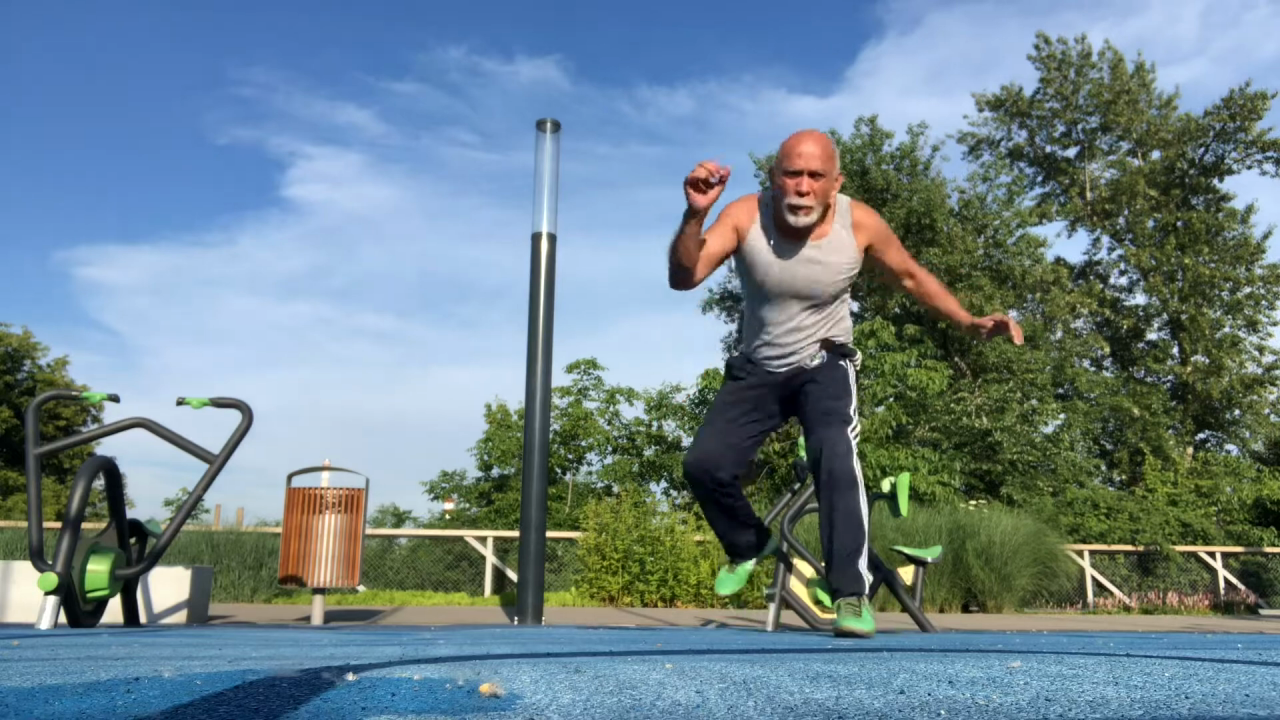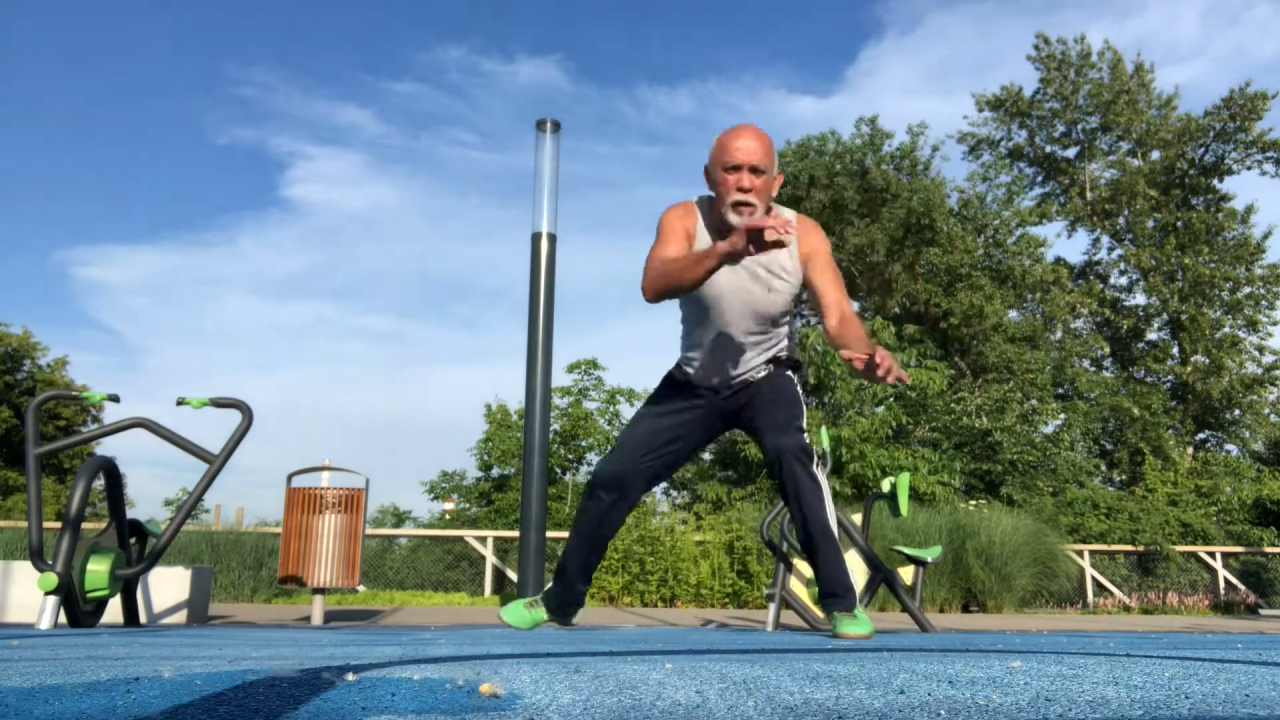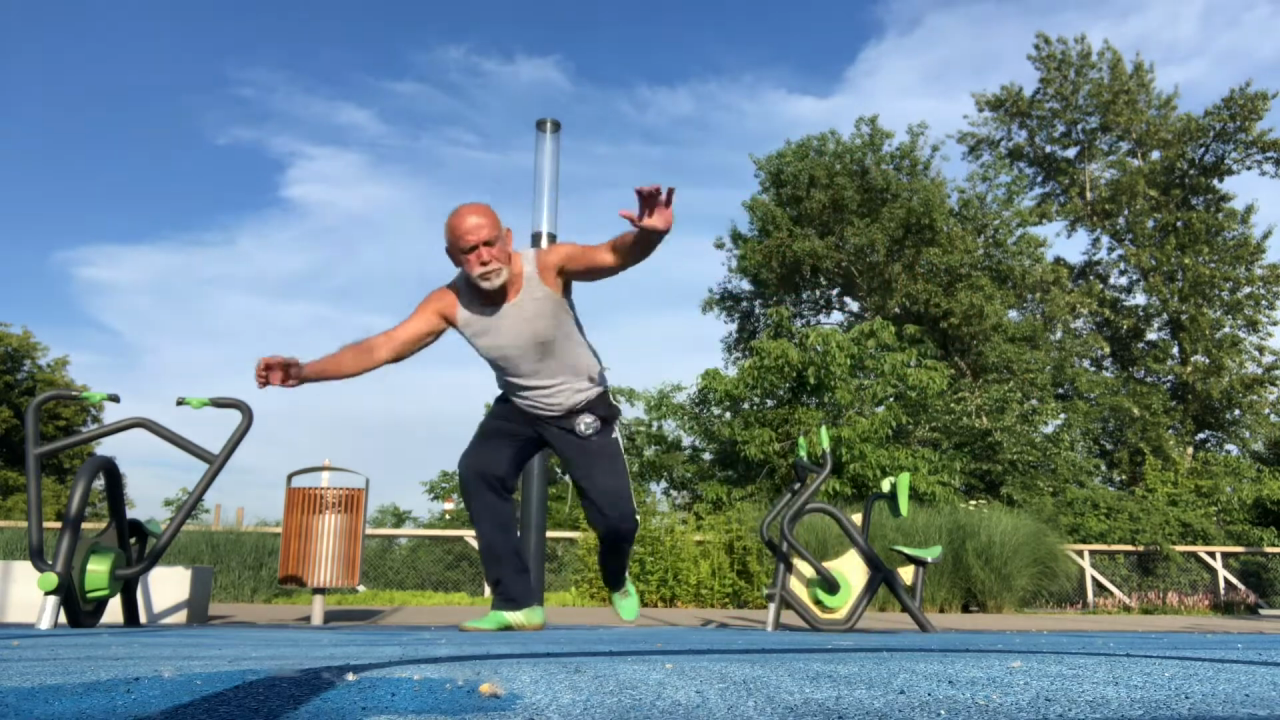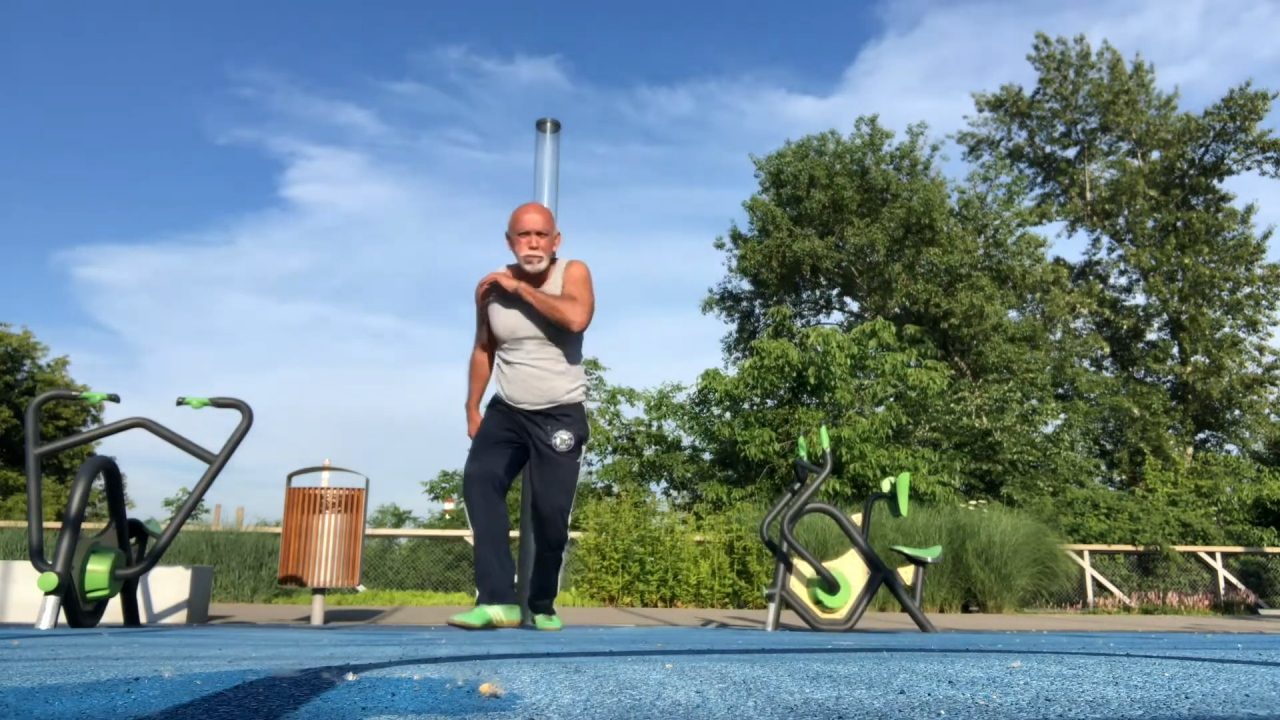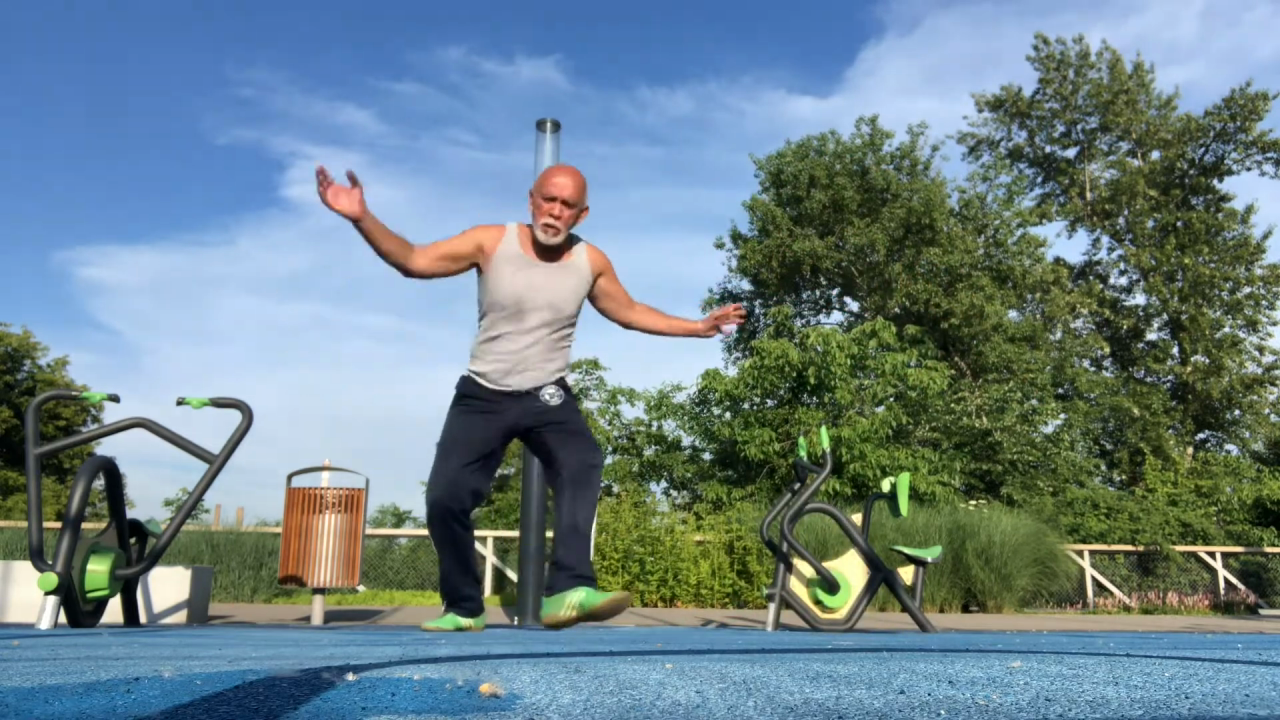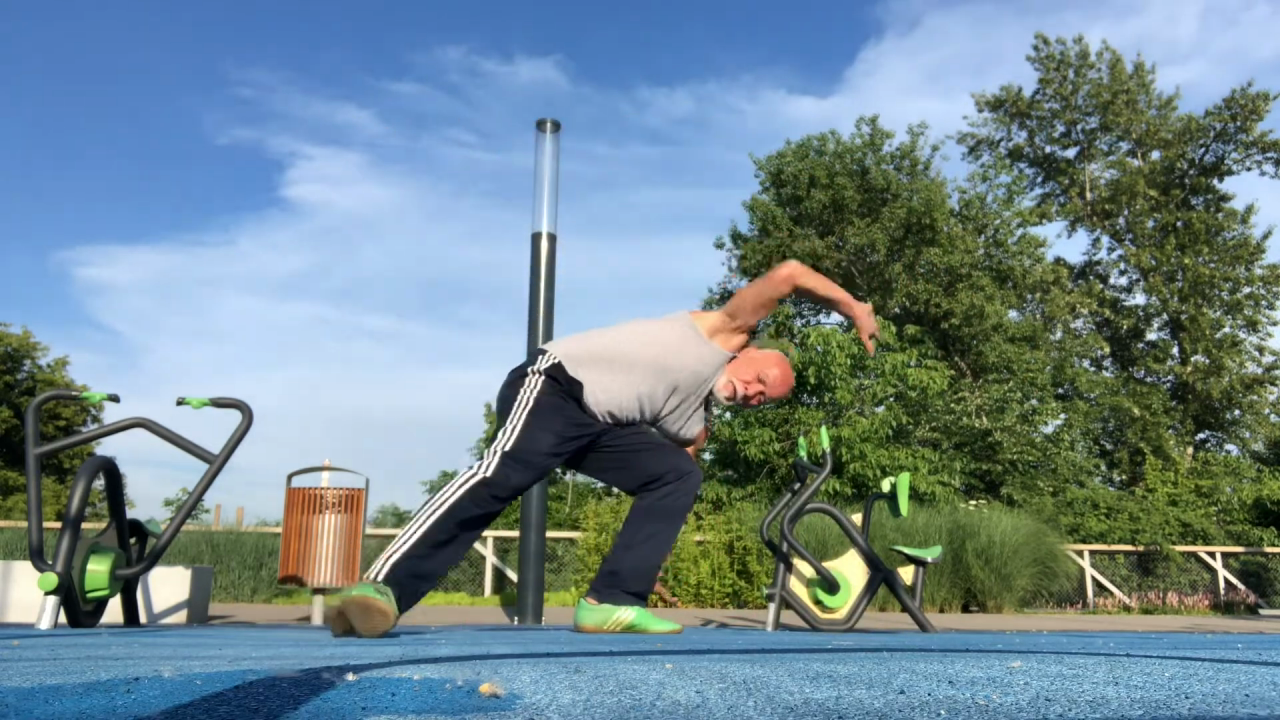
dt=0.7s
person 1, frame 1
left shoulder: (859, 221)
right shoulder: (745, 212)
left elbow: (911, 276)
right elbow: (682, 278)
left wrist: (972, 322)
right wrist: (696, 213)
left hip: (821, 365)
right hip: (754, 372)
left knee: (832, 450)
right knee: (702, 465)
left ankle: (849, 596)
right ankle: (747, 543)
person 1, frame 2
left shoulder: (806, 236)
right shoulder: (685, 218)
left elbow: (841, 323)
right elbow: (653, 286)
left wrist: (869, 356)
right wrist: (731, 247)
left hip: (766, 380)
right hip: (693, 385)
left knee: (791, 453)
right knee: (611, 480)
left ankle: (841, 603)
right ankle: (560, 600)
person 1, frame 3
left shoulder: (548, 266)
right shoulder: (451, 301)
left elbow: (619, 256)
right elbow: (384, 346)
left wrist: (648, 235)
right wrist: (301, 369)
left hip: (583, 411)
right hip: (518, 410)
left knee: (616, 516)
right knee: (479, 476)
left ankle: (615, 578)
right ankle: (518, 603)
person 1, frame 4
left shoulder: (573, 272)
right shoulder: (489, 288)
left elbow: (576, 320)
left wrist: (519, 288)
right wrist: (472, 406)
left hip: (561, 416)
right hip: (506, 412)
left knee: (552, 519)
right knee: (480, 480)
left ankle: (541, 605)
right ankle: (498, 601)
person 1, frame 5
left shoulder: (591, 261)
right shoulder: (493, 242)
left elbow: (629, 311)
right elbow: (413, 261)
left wrist: (698, 327)
right wrist: (362, 218)
left hip: (546, 393)
right hip: (483, 393)
left knee: (581, 461)
right knee: (445, 499)
left ankle: (568, 593)
right ankle: (464, 607)
person 1, frame 6
left shoulder: (691, 427)
right shoulder: (726, 335)
left elbow: (666, 487)
right elbow: (789, 273)
left wrist: (633, 575)
right wrist: (853, 307)
left hip: (595, 423)
right hip: (553, 382)
left knee: (679, 474)
right knee: (499, 474)
left ankle: (610, 600)
right ankle: (381, 590)
